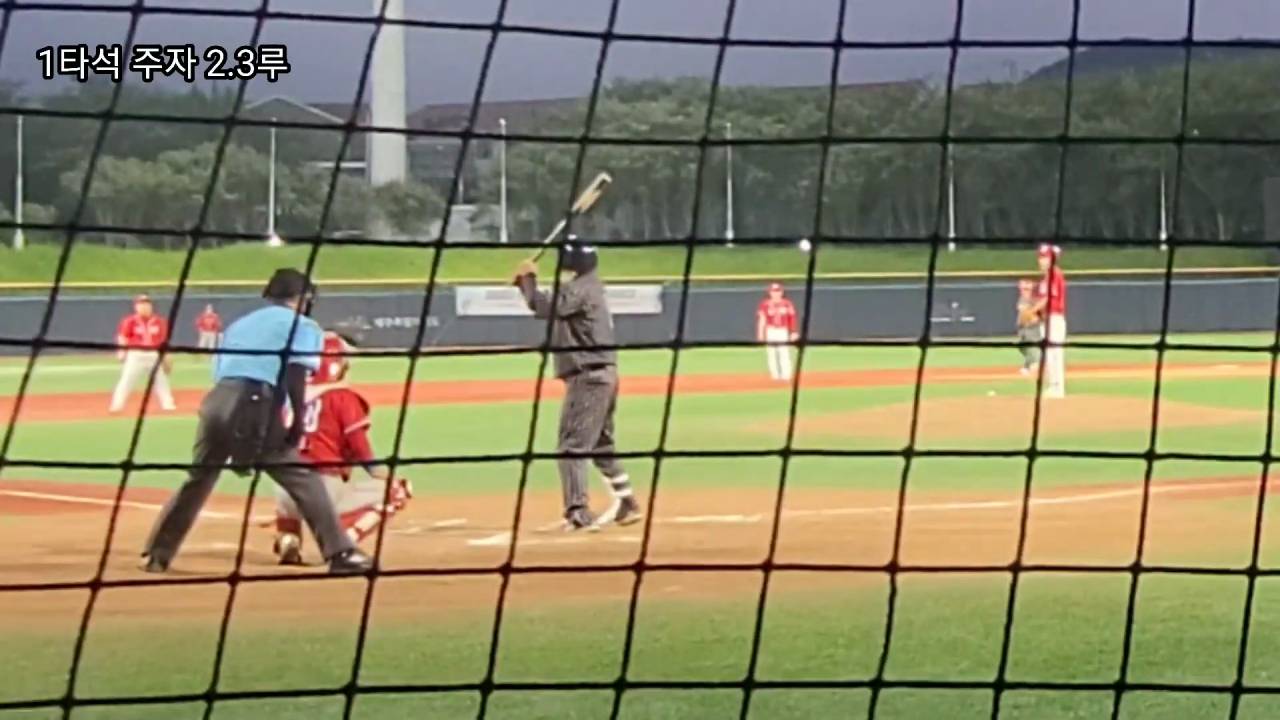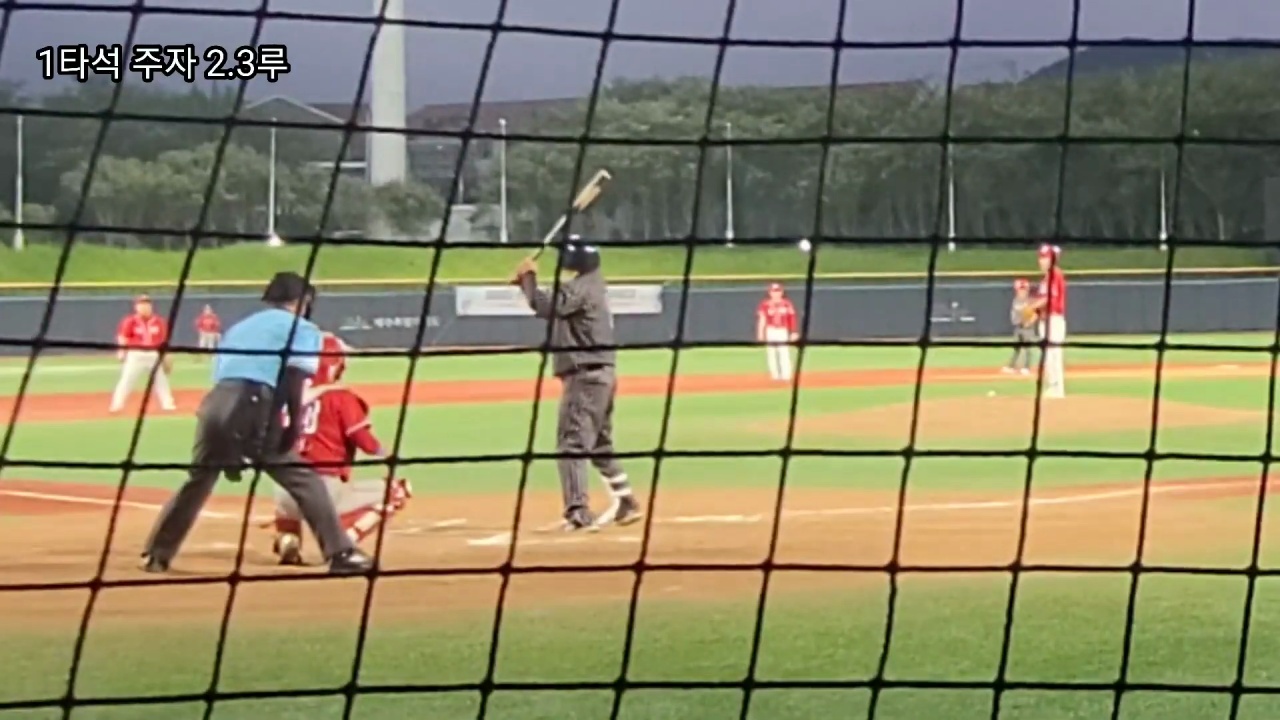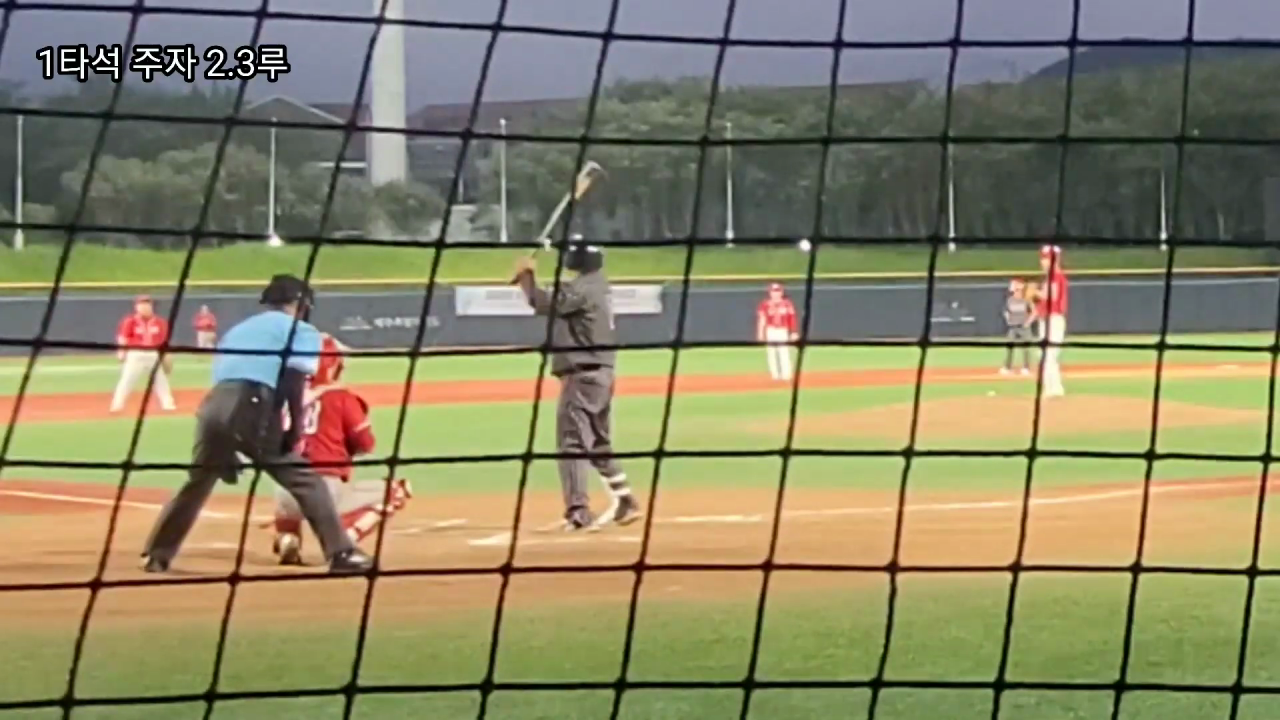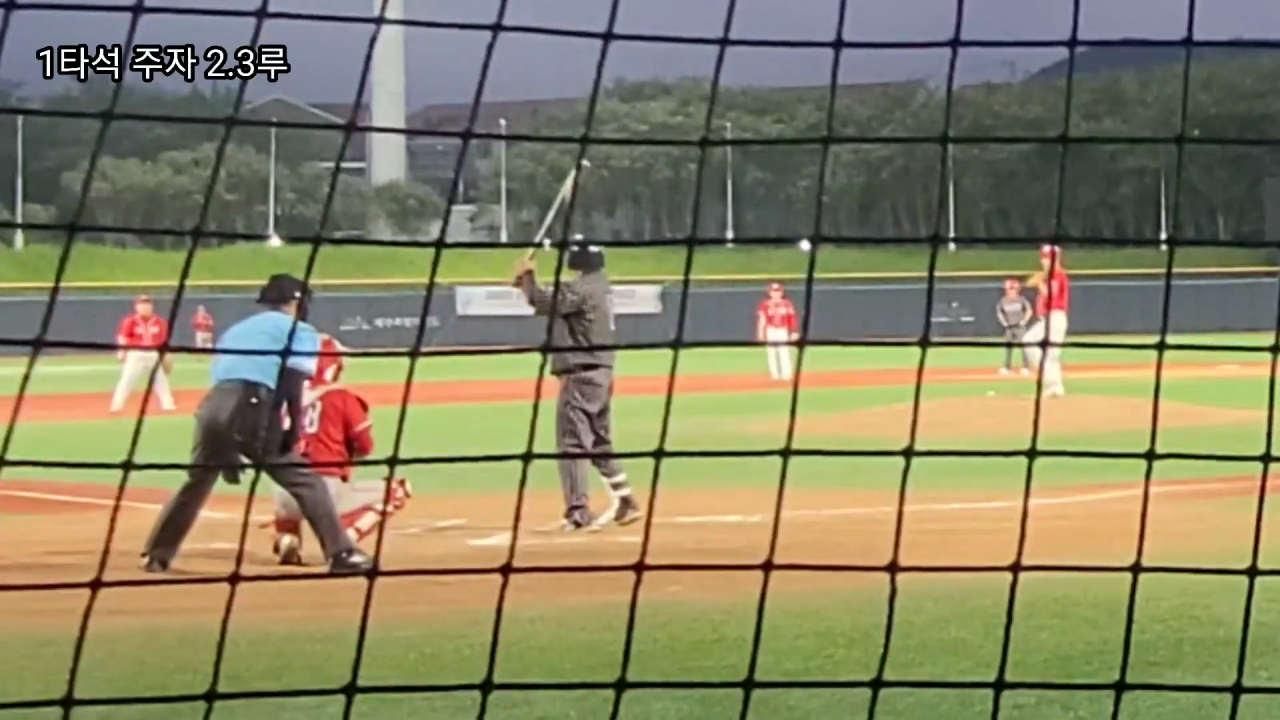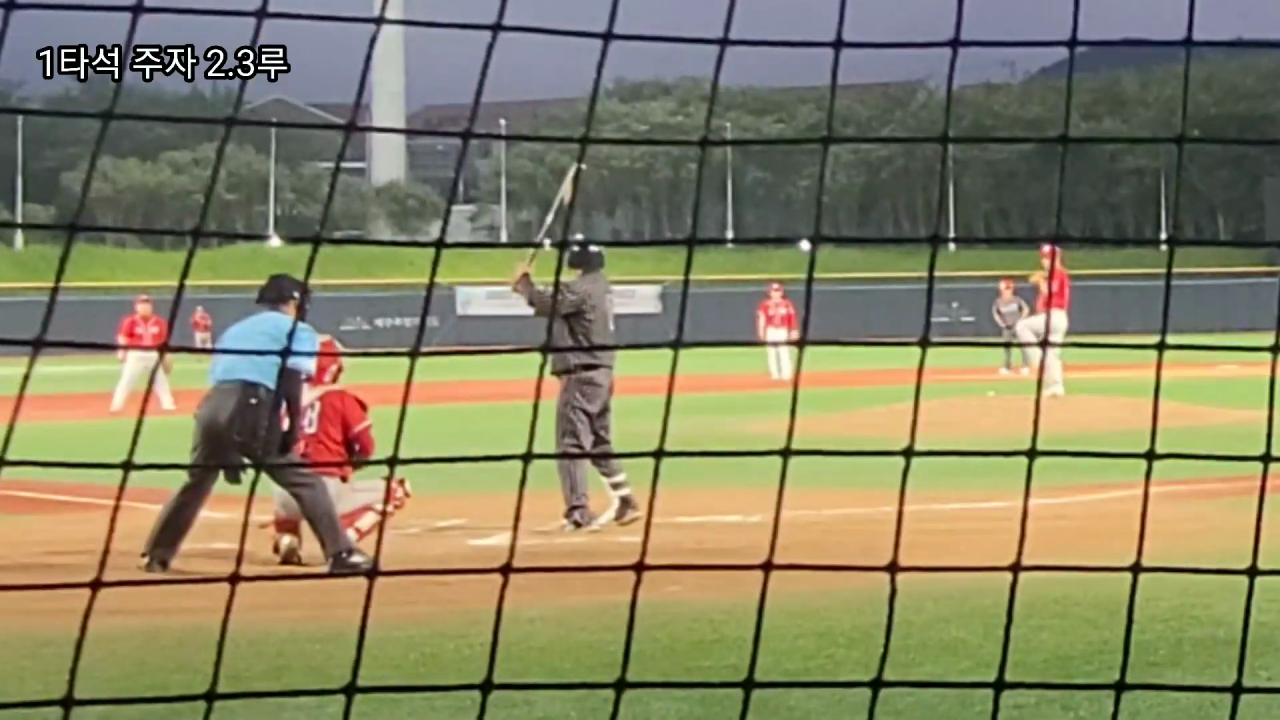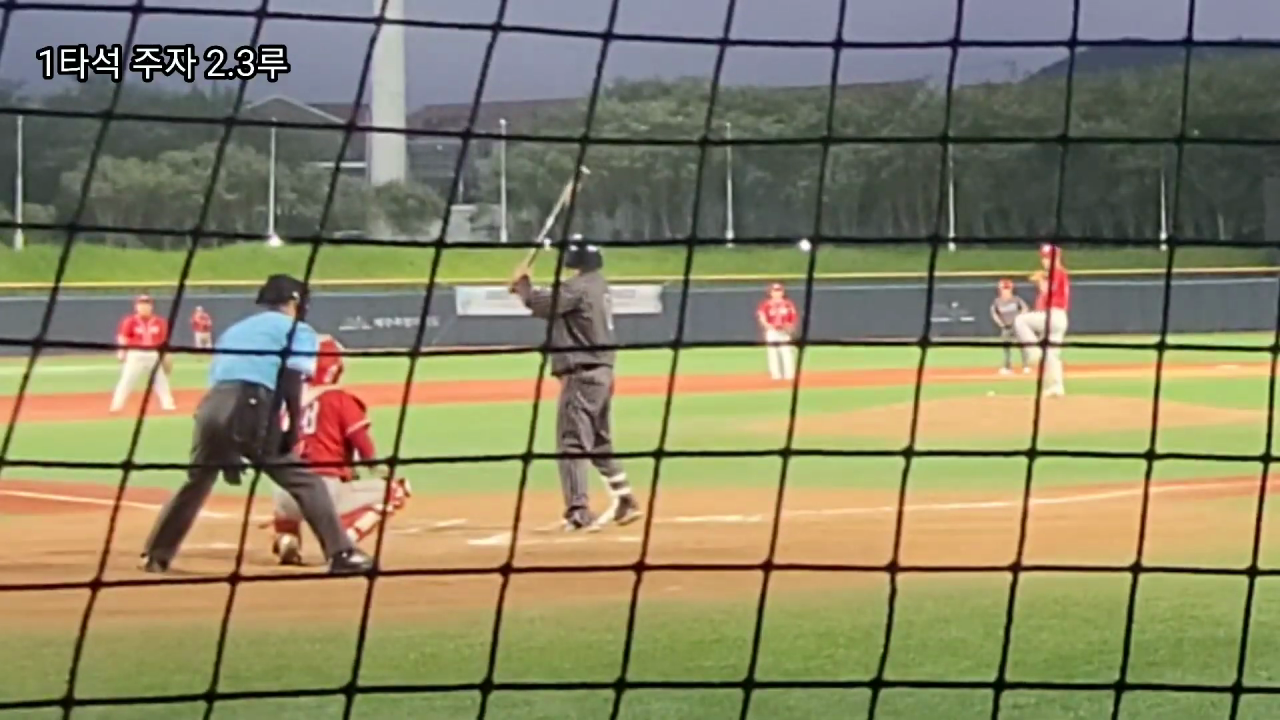
dt=0.2s
person 1, frame 1
left shoulder: (239, 324)
right shoulder: (302, 324)
right elbow: (296, 369)
left wrist: (234, 447)
right wrist: (299, 418)
left hip: (216, 402)
right hip: (255, 404)
left knee: (197, 481)
right knee: (303, 481)
left ankle: (156, 554)
right ankle: (340, 553)
person 1, frame 2
left shoulder: (238, 327)
right shoulder: (302, 328)
right elbow: (294, 372)
left wrist: (230, 449)
right wrist: (295, 421)
left hip: (215, 403)
right hip: (253, 405)
left knee: (197, 482)
right knee: (305, 480)
left ankle: (155, 555)
right ankle: (340, 553)
person 1, frame 3
left shoulder: (237, 329)
right shoulder: (301, 330)
right elbow: (294, 375)
left wrist: (227, 452)
right wrist: (296, 424)
left hip: (215, 405)
right hip: (254, 407)
left knee: (198, 482)
right knee: (306, 480)
left ankle: (156, 555)
right ankle: (341, 553)
person 1, frame 4
left shoulder: (234, 330)
right shoulder: (298, 329)
right elbow: (292, 375)
left wrist: (228, 452)
right wrist: (295, 423)
left hip: (213, 406)
right hip: (252, 407)
left knee: (197, 482)
right knee: (305, 480)
left ankle: (156, 555)
right ankle: (341, 553)
person 1, frame 5
left shoulder: (233, 330)
right shoulder: (296, 329)
right elbow: (290, 376)
left wrist: (228, 451)
right wrist: (294, 424)
left hip: (212, 407)
right hip: (251, 408)
left knee: (197, 483)
right knee: (305, 481)
left ankle: (156, 555)
right ankle: (341, 554)
person 1, frame 6
left shoulder: (233, 330)
right shoulder: (296, 330)
right elbow: (290, 377)
left wrist: (228, 453)
right wrist: (294, 425)
left hip: (212, 407)
right hip: (251, 408)
left knee: (196, 483)
right knee: (305, 481)
left ankle: (155, 555)
right ankle: (341, 554)
person 2, frame 1
left shoulder: (578, 289)
right shoulder: (588, 285)
left elbow: (543, 307)
right elbow: (554, 309)
left wrist: (528, 278)
right wrist: (525, 284)
left hip: (588, 377)
right hip: (603, 375)
left knee: (572, 445)
right knee: (602, 445)
left ankle: (579, 513)
right ankle: (626, 505)
person 2, frame 2
left shoulder: (580, 288)
right shoulder: (591, 284)
left elbow: (543, 306)
right elbow: (554, 306)
left wrist: (529, 275)
right wrist: (526, 283)
left hip: (585, 376)
right hip: (601, 374)
left knee: (572, 445)
right knee: (600, 444)
left ankle: (579, 513)
right ankle: (626, 504)
person 2, frame 3
left shoulder: (581, 288)
right shoulder: (596, 283)
left elbow: (543, 304)
right elbow: (555, 304)
left wrist: (528, 274)
right wrist: (526, 282)
left hip: (582, 376)
right hip: (600, 373)
left knee: (572, 445)
right knee: (598, 443)
left ankle: (579, 513)
right ankle: (625, 502)
person 2, frame 4
left shoulder: (581, 287)
right shoulder: (598, 283)
left elbow: (543, 303)
right elbow: (556, 303)
left wrist: (527, 274)
right wrist: (526, 283)
left hip: (581, 375)
right hip: (600, 373)
left knee: (571, 444)
right knee: (599, 443)
left ankle: (579, 512)
right ankle: (625, 502)
person 2, frame 5
left shoulder: (581, 288)
right shoulder: (598, 284)
left elbow: (541, 303)
right elbow: (555, 304)
left wrist: (524, 278)
right wrist: (526, 288)
left hip: (582, 376)
right hip: (601, 373)
left knee: (571, 444)
right knee: (599, 443)
left ankle: (579, 513)
right ankle: (625, 503)
person 2, frame 6
left shoulder: (578, 287)
right shoulder: (597, 284)
left elbow: (538, 304)
right elbow: (553, 304)
left wrist: (523, 281)
right wrist: (523, 289)
left hip: (582, 375)
right hip: (601, 373)
left knee: (571, 444)
right knee: (599, 443)
left ankle: (579, 513)
right ankle: (625, 502)
person 3, frame 1
right shoulder: (342, 396)
right elbow: (359, 445)
right wrist: (378, 474)
left hip: (287, 493)
right hip: (325, 489)
right knee: (397, 491)
left ankle: (288, 539)
person 3, frame 2
right shoulder: (341, 397)
right elbow: (368, 444)
right wrist: (382, 451)
left hip: (287, 494)
right hip: (325, 490)
right knee: (396, 491)
left ankle: (287, 540)
person 3, frame 3
right shoulder: (341, 398)
right elbow: (365, 444)
right wrist: (345, 450)
left hip: (287, 494)
right hip: (325, 491)
right knee: (396, 491)
left ankle: (287, 540)
person 3, frame 4
right shoulder: (341, 397)
right elbow: (365, 446)
right wrist: (347, 455)
left hip: (286, 494)
right hip: (325, 490)
right knee: (396, 492)
left ankle: (287, 540)
person 3, frame 5
right shoulder: (341, 398)
right elbow: (366, 446)
right wrist: (354, 460)
left hip: (286, 494)
right hip: (324, 490)
right knee: (396, 491)
left ankle: (286, 540)
person 3, frame 6
right shoulder: (339, 399)
right elbow: (362, 443)
right wrist: (374, 466)
left hip: (286, 494)
right hip: (323, 491)
right knee: (396, 491)
left ankle: (286, 540)
